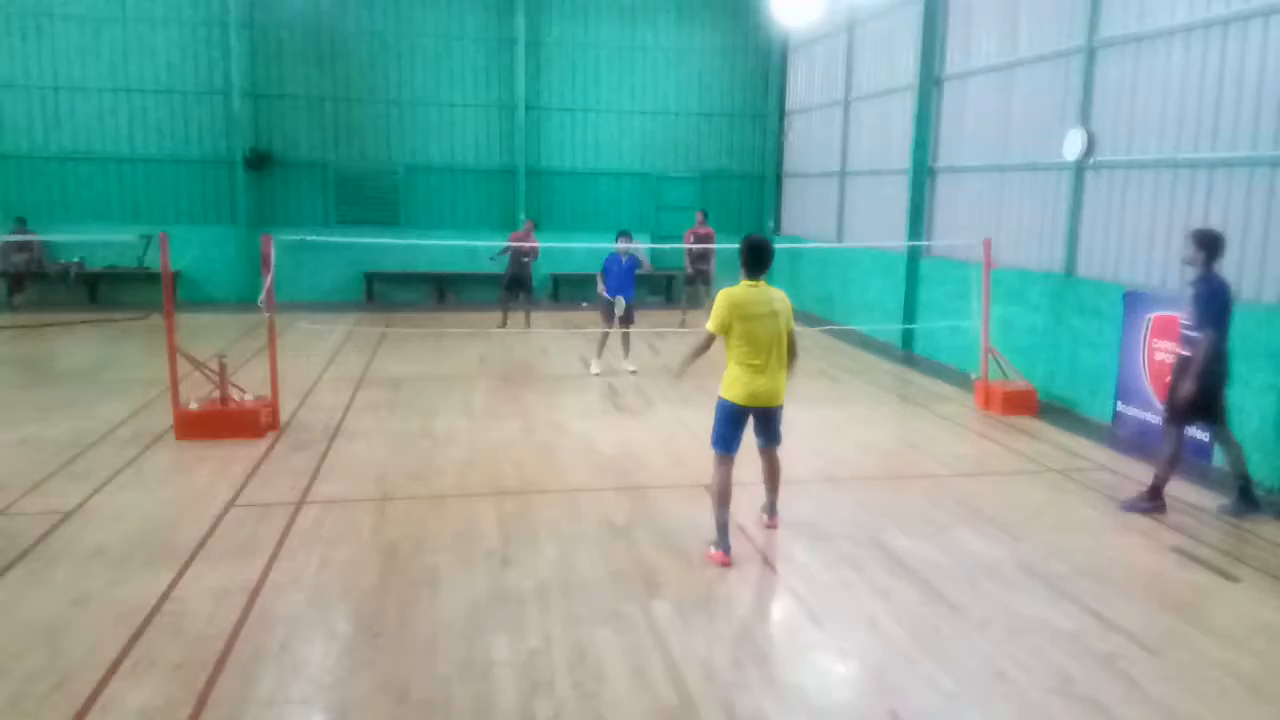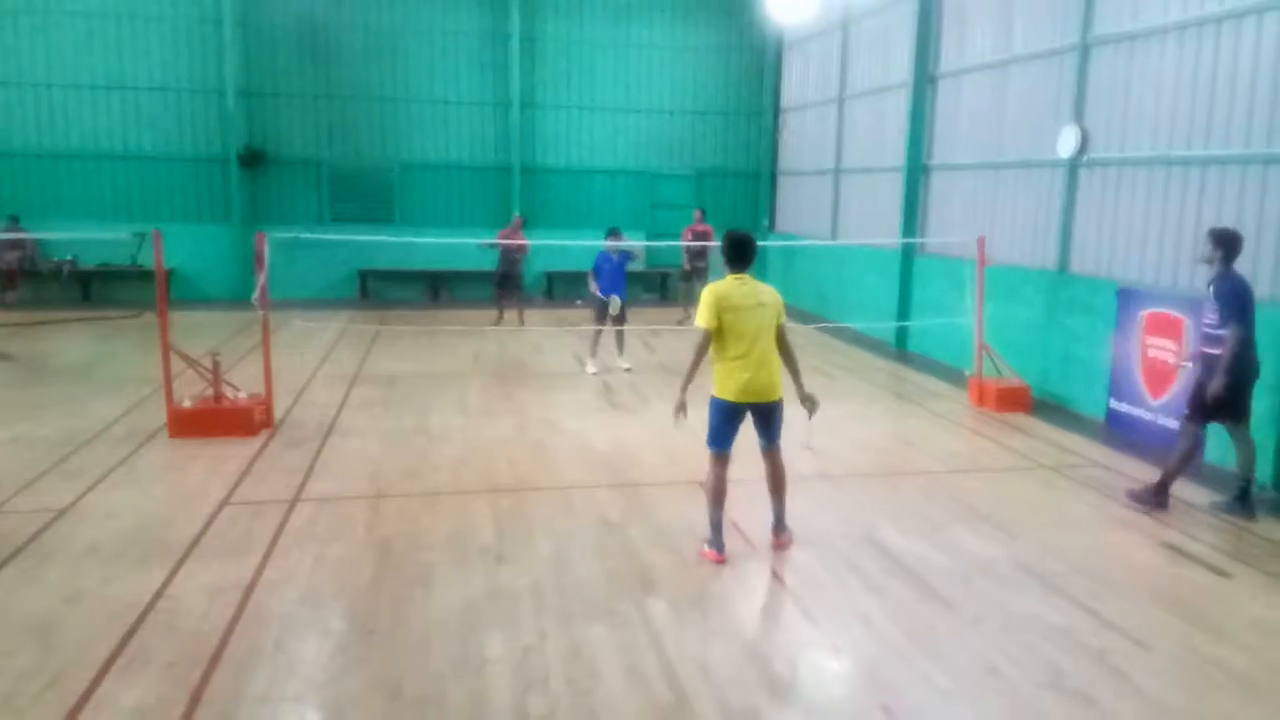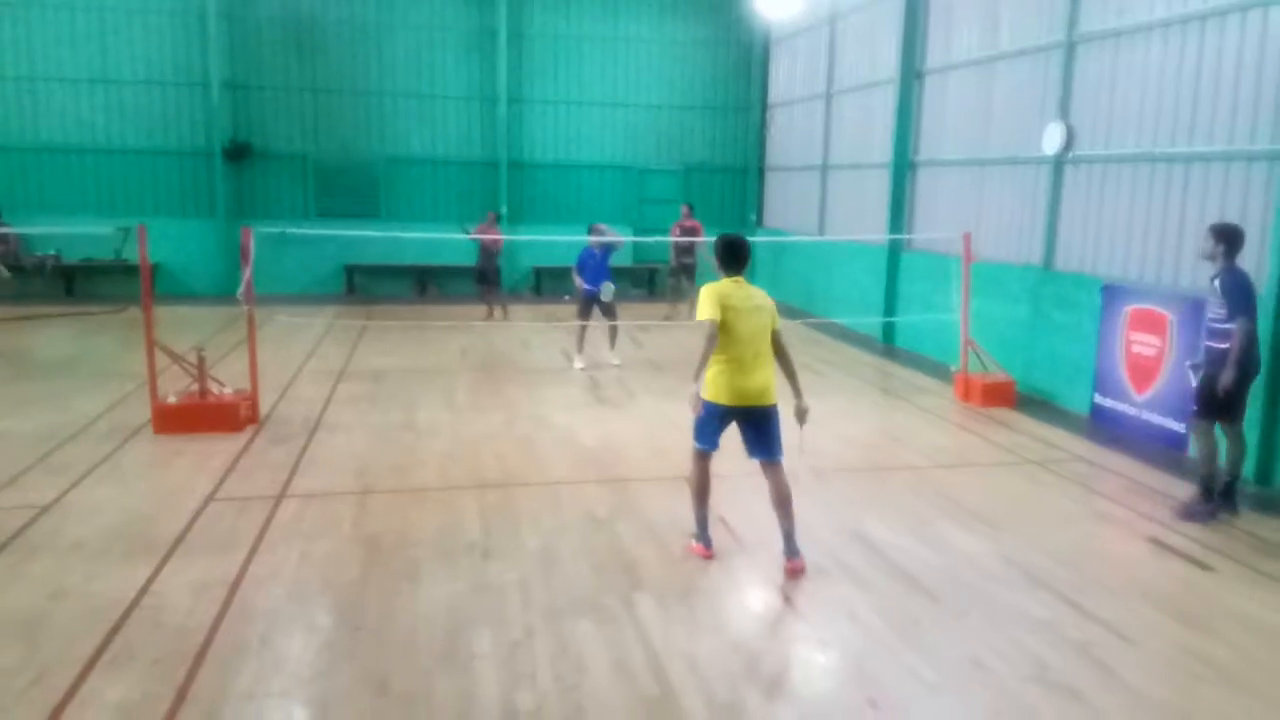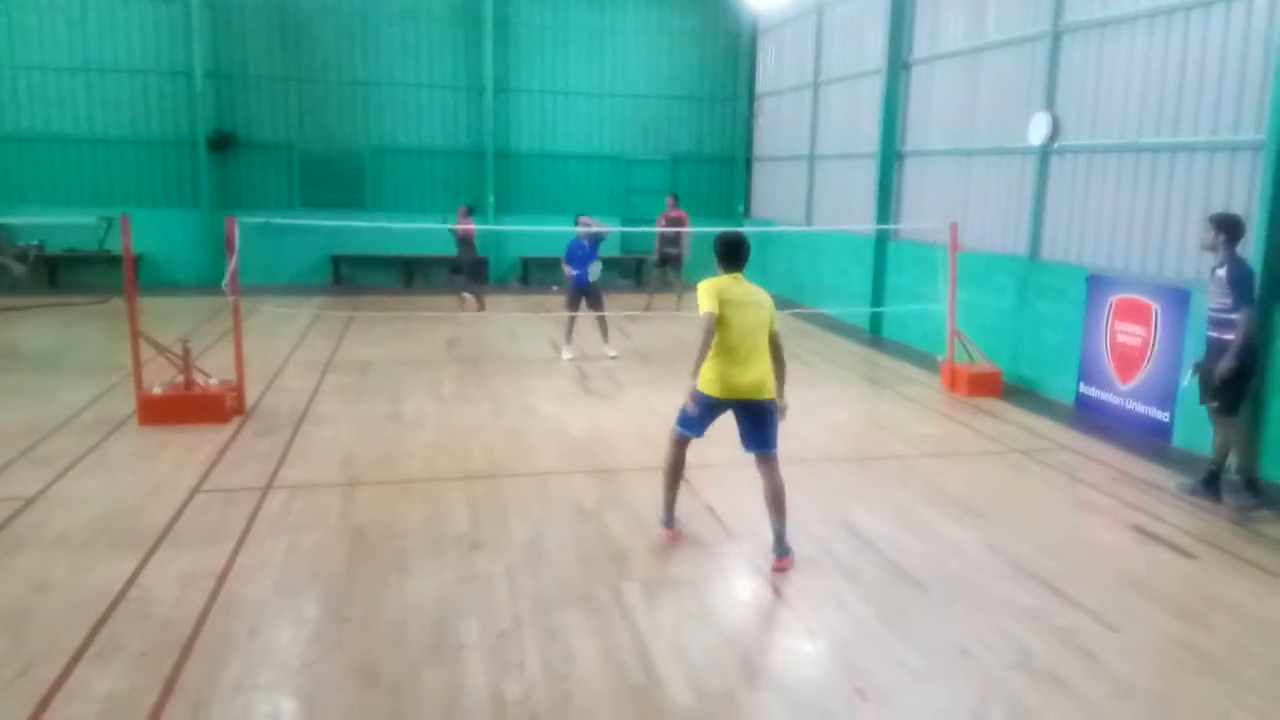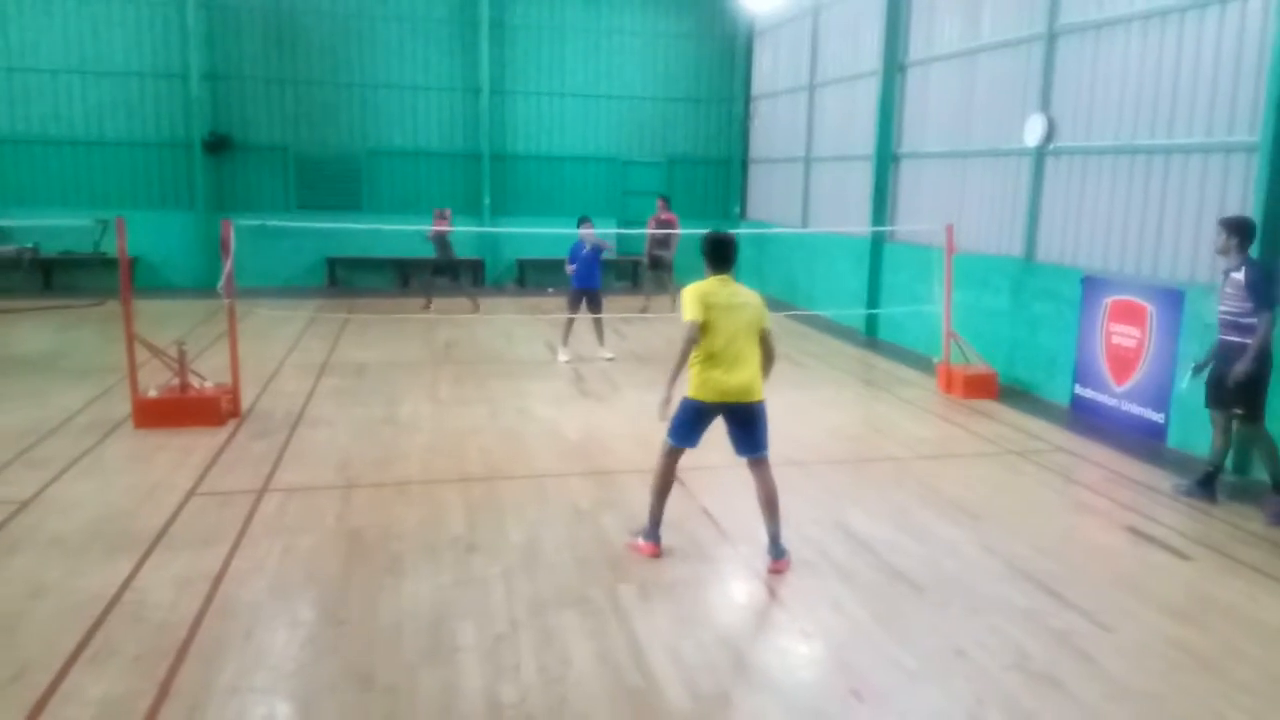
dt=0.2s
person 1, frame 1
left shoulder: (728, 297)
right shoulder: (782, 300)
left elbow: (705, 344)
right elbow: (791, 351)
left wrist: (685, 362)
left hip: (737, 392)
right hip: (773, 393)
left knee: (723, 462)
right knee: (769, 450)
left ankle: (722, 544)
right ankle: (771, 510)
person 1, frame 2
left shoulder: (715, 292)
right shoulder: (771, 294)
left elbow: (703, 344)
right elbow: (784, 346)
left wrist: (683, 389)
right wrist: (802, 388)
left hip: (729, 390)
right hip: (769, 390)
left knee: (718, 461)
right knee: (772, 454)
left ankle: (716, 543)
right ankle: (780, 528)
person 1, frame 3
left shoulder: (712, 292)
right shoulder: (764, 299)
left elbow: (711, 335)
right elbow: (781, 352)
left wrist: (696, 383)
right wrist: (798, 397)
left hip: (720, 392)
right hip: (761, 394)
left knee: (701, 457)
right knee: (773, 468)
left ankle: (702, 538)
right ankle: (791, 551)
person 1, frame 4
left shoulder: (711, 287)
right shoulder: (762, 297)
left elbow: (709, 329)
right elbow: (778, 352)
left wrist: (694, 379)
right wrist: (777, 395)
left hip: (717, 384)
right hip: (759, 389)
left knee: (679, 441)
right knee: (768, 464)
left ankle: (670, 522)
right ankle: (781, 548)
person 1, frame 5
left shoulder: (697, 292)
right shoulder: (752, 298)
left elbow: (690, 337)
right elbow: (769, 353)
left wrist: (669, 387)
left hip: (705, 389)
right hip: (748, 392)
left knee: (670, 456)
right knee: (760, 467)
left ankle: (651, 536)
right ankle: (775, 549)
person 2, frame 1
left shoulder: (1204, 288)
right shoulder: (1215, 285)
left elbow: (1206, 337)
left wrist: (1189, 379)
left hip: (1198, 373)
right hip: (1211, 370)
left knee: (1172, 430)
right knee: (1221, 432)
left ankle: (1155, 496)
right ankle: (1246, 496)
person 2, frame 2
left shoulder: (1223, 286)
right shoulder: (1234, 283)
left elbow: (1235, 333)
left wrist: (1220, 375)
right wrist: (1205, 365)
left hip: (1227, 371)
right hip: (1241, 370)
left knee: (1191, 428)
right knee: (1239, 431)
left ankle: (1160, 492)
right ankle: (1243, 499)
person 2, frame 3
left shoulder: (1232, 280)
right shoulder: (1224, 278)
left elbow: (1243, 325)
left wrist: (1231, 368)
right wrist: (1207, 361)
left hip: (1230, 366)
right hip: (1223, 364)
left knee: (1202, 423)
right knee: (1231, 427)
left ankle: (1207, 496)
right ankle: (1227, 493)
person 2, frame 4
left shoulder: (1238, 270)
right shoulder: (1219, 270)
left elbow: (1247, 317)
left wrist: (1230, 358)
right wrist: (1208, 358)
left hip: (1233, 358)
right hip: (1218, 355)
left knee: (1227, 419)
right knee: (1219, 419)
left ankle: (1251, 488)
right ankle: (1211, 481)
person 2, frame 5
right shoulder: (1230, 274)
left wrist: (1247, 360)
right wrist: (1208, 358)
left hip: (1248, 364)
right hip: (1227, 361)
left knee: (1251, 427)
right knee: (1219, 421)
right ankle: (1207, 482)
